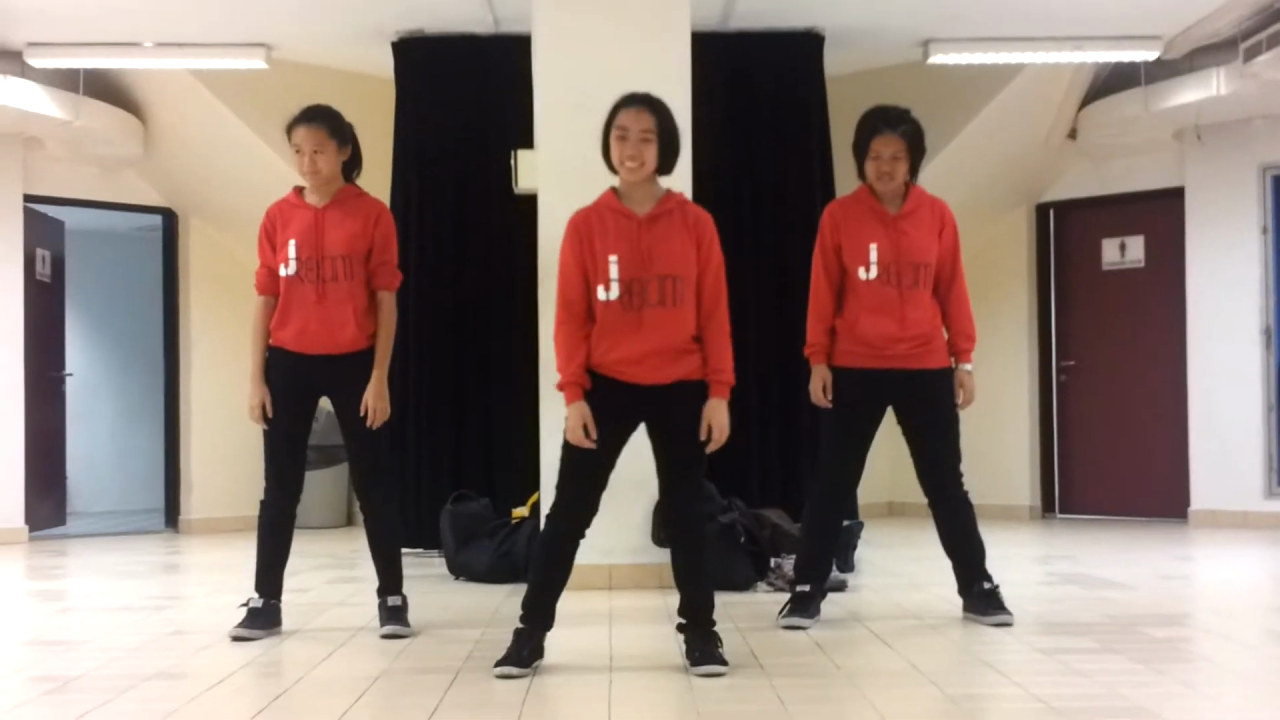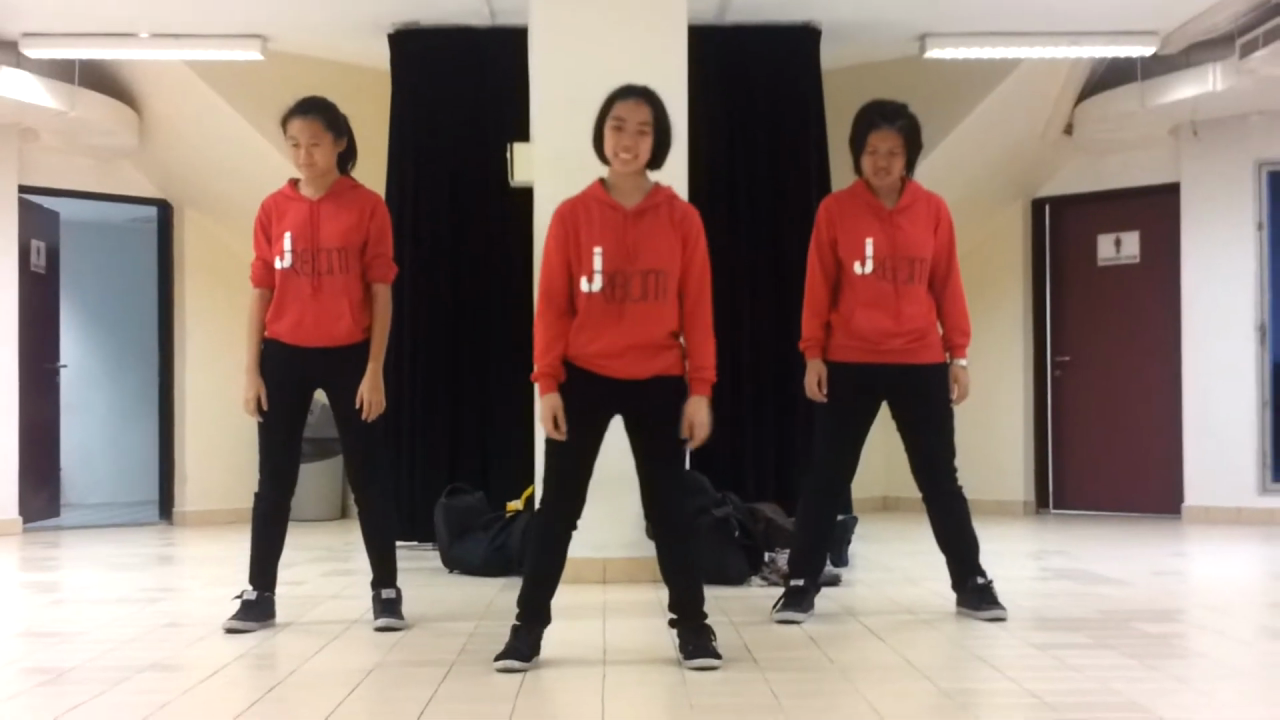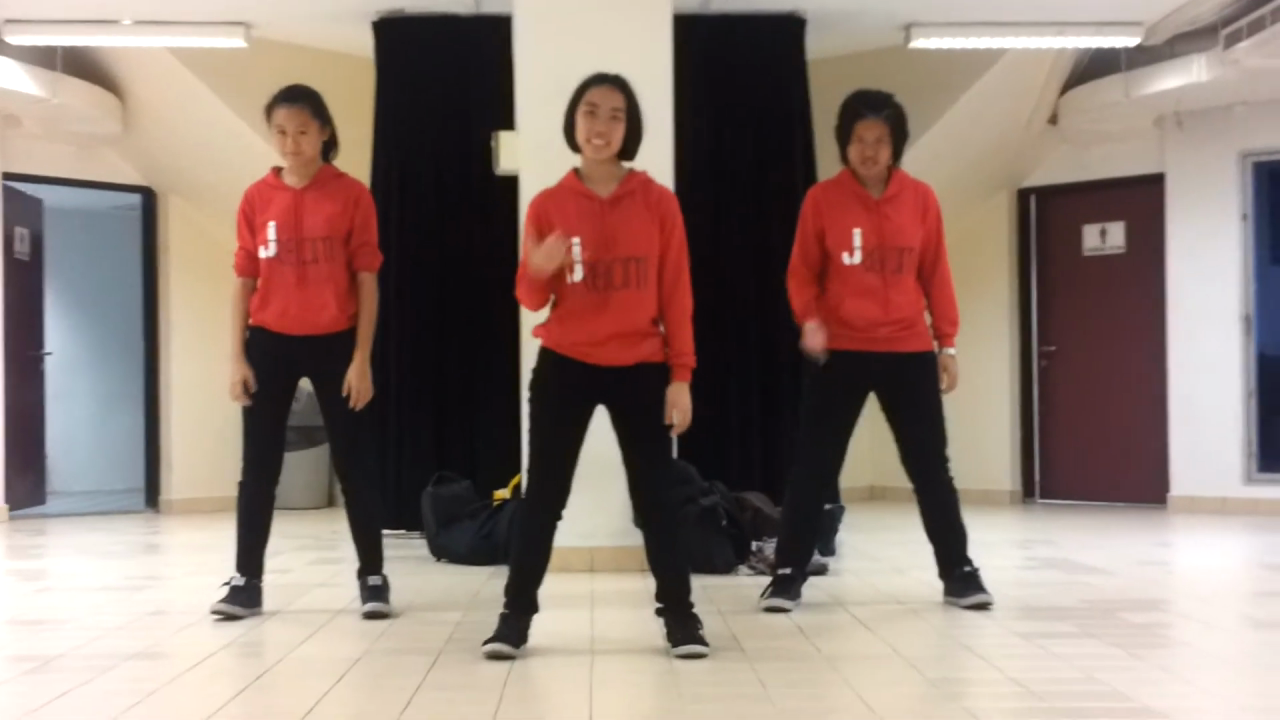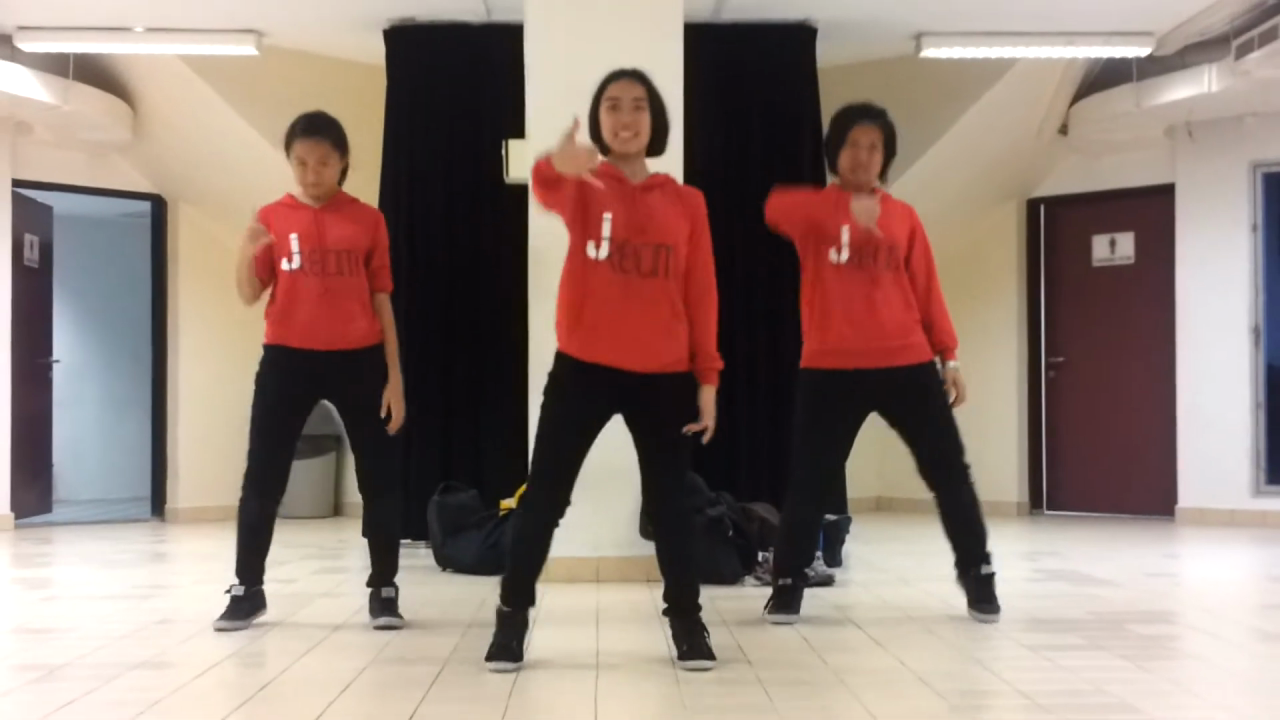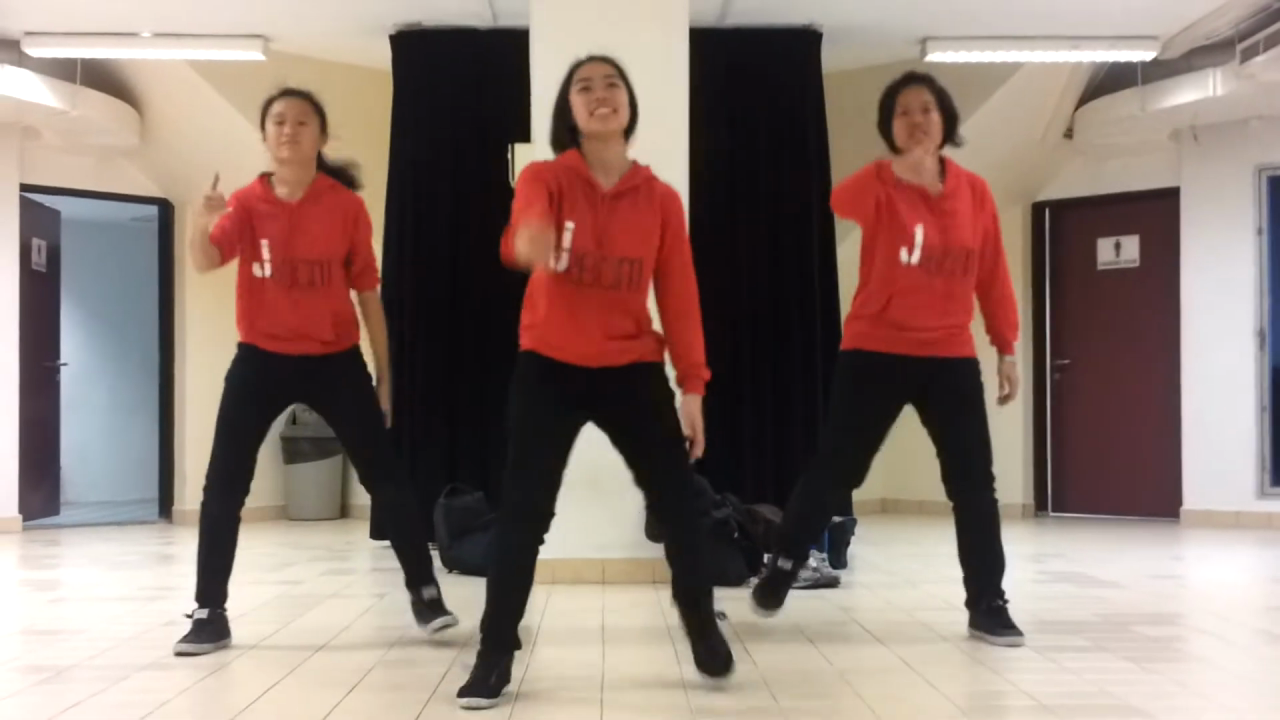
dt=0.4s
person 1, frame 1
left shoulder: (695, 223)
right shoulder: (585, 224)
left elbow: (714, 313)
right elbow: (571, 315)
left wrist: (719, 391)
right wrist: (573, 393)
left hip: (680, 389)
right hip: (606, 386)
left knee: (685, 512)
right knee: (570, 508)
left ankle: (699, 631)
right ankle: (531, 632)
person 1, frame 2
left shoulder: (681, 218)
right shoulder: (572, 214)
left elbow: (697, 308)
right elbow: (552, 306)
left wrist: (700, 389)
right wrist: (548, 383)
left hip: (659, 382)
right hip: (583, 380)
left knee: (669, 507)
right knee: (558, 505)
left ankle: (692, 624)
right ankle: (528, 626)
person 1, frame 3
left shoulder: (658, 202)
right shoulder: (548, 205)
left elbow: (676, 294)
right elbow: (531, 297)
left wrist: (681, 374)
right wrist: (537, 271)
left hip: (641, 369)
right hip: (564, 366)
left knee: (655, 494)
right knee: (544, 492)
left ankle: (679, 613)
right ankle: (516, 613)
person 1, frame 4
left shoulder: (686, 203)
right shoulder: (581, 183)
left elbow: (700, 294)
right elbow: (543, 188)
left wrist: (707, 375)
right wrist: (557, 167)
left hip: (664, 377)
right hip: (582, 369)
left knee: (669, 503)
right knee: (544, 493)
left ankle: (686, 622)
right ankle: (512, 616)
person 1, frame 5
left shoulder: (661, 199)
right shoulder: (544, 179)
left elbow: (678, 292)
right elbow: (521, 230)
left wrist: (695, 384)
right wrist: (527, 242)
left hip: (632, 371)
right hip: (548, 368)
left knee: (678, 500)
right knee: (523, 513)
left ankle: (701, 624)
right ankle: (494, 655)
person 2, frame 1
left shoulder: (372, 215)
right shoulder: (278, 217)
left elbow: (386, 300)
right elbow: (266, 301)
left wrist: (380, 377)
right wrist: (256, 378)
left hip: (353, 363)
right hip: (289, 363)
left knee: (370, 483)
right knee: (280, 486)
left ankle: (392, 598)
right ankle: (266, 602)
person 2, frame 2
left shoulder: (367, 207)
right shoulder: (273, 209)
left elbow: (381, 293)
right elbow: (261, 293)
left wrist: (375, 370)
right wrist: (251, 370)
left hip: (348, 355)
right hip: (285, 355)
left knee: (365, 476)
right knee: (274, 479)
left ankle: (386, 591)
right ankle: (259, 595)
person 2, frame 3
left shoulder: (351, 195)
right shoulder: (256, 198)
left elbow: (367, 281)
right elbow: (244, 282)
left wrist: (362, 359)
right wrist: (237, 356)
left hip: (334, 343)
right hip: (269, 344)
left knee: (350, 464)
right knee: (258, 467)
left ankle: (372, 579)
right ankle: (247, 581)
person 2, frame 4
left shoulder: (367, 220)
right shoulder: (271, 219)
left elbow: (382, 302)
right elbow: (247, 295)
left wrist: (395, 379)
right wrist: (248, 256)
left hip: (358, 360)
right hip: (287, 360)
left knee: (380, 481)
right knee: (261, 481)
left ankle: (383, 590)
right ankle: (248, 589)
person 2, frame 5
left shoulder: (347, 207)
right shoulder: (247, 202)
left elbow: (368, 294)
right elbow: (203, 261)
left wrist: (384, 377)
right wrist: (202, 224)
left hip: (335, 361)
right hip: (262, 360)
left knee: (384, 479)
right knee: (222, 485)
left ankle: (425, 592)
right ankle: (209, 613)
person 3, frame 1
left shoulder: (937, 215)
right shoulder: (839, 216)
left elbow: (951, 289)
right elbow: (823, 291)
left wrist: (963, 358)
right wrist: (817, 359)
left hip: (926, 368)
right hip: (854, 369)
left knee: (945, 483)
right knee: (832, 482)
left ankle: (977, 589)
right ankle: (807, 591)
person 3, frame 2
left shoulder: (933, 210)
right shoulder: (835, 210)
left elbow: (947, 284)
right elbow: (819, 286)
left wrist: (958, 353)
right wrist: (813, 353)
left hip: (921, 363)
right hip: (850, 363)
left knee: (939, 477)
right knee: (827, 476)
left ankle: (971, 583)
right ankle: (801, 585)
person 3, frame 3
left shoulder: (921, 198)
right shoulder: (822, 199)
left elbow: (935, 273)
right elbow: (802, 271)
left wrist: (947, 341)
right wrist: (809, 319)
left hip: (909, 351)
right hip: (839, 351)
left knee: (929, 465)
right knee: (814, 464)
left ankle: (958, 571)
right ankle: (788, 573)
person 3, frame 4
left shoulder: (903, 216)
right shoulder: (814, 208)
left elbow: (926, 290)
right elbow: (776, 208)
left wrist: (948, 356)
right wrist: (846, 208)
left hip: (906, 364)
right hip: (829, 369)
left knee: (948, 468)
right knee: (809, 482)
left ankle: (977, 575)
right ankle: (787, 584)
person 3, frame 5
left shoulder: (975, 191)
right shoulder: (881, 184)
left elbow: (993, 275)
right elbow: (846, 203)
left wrist: (1006, 348)
right wrist: (899, 170)
left hip: (951, 359)
right hip: (874, 352)
left knee: (974, 481)
right knee: (836, 469)
left ankle: (987, 603)
right ankle: (785, 562)
